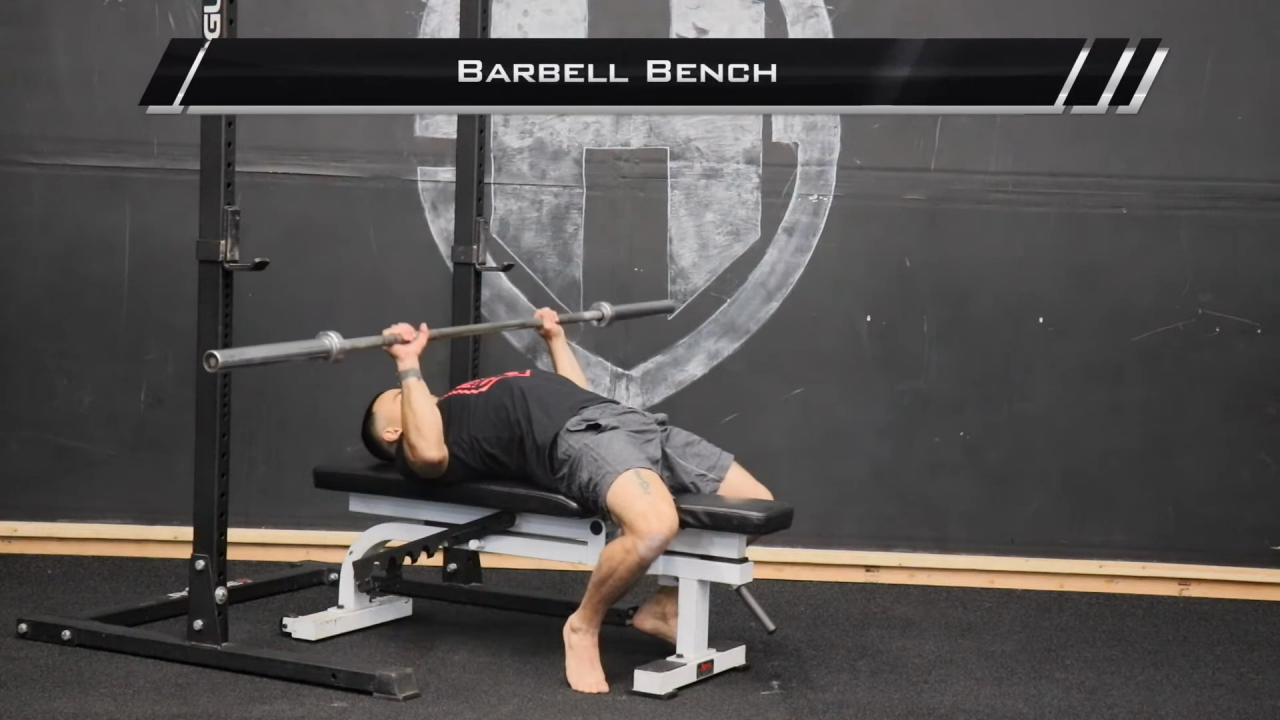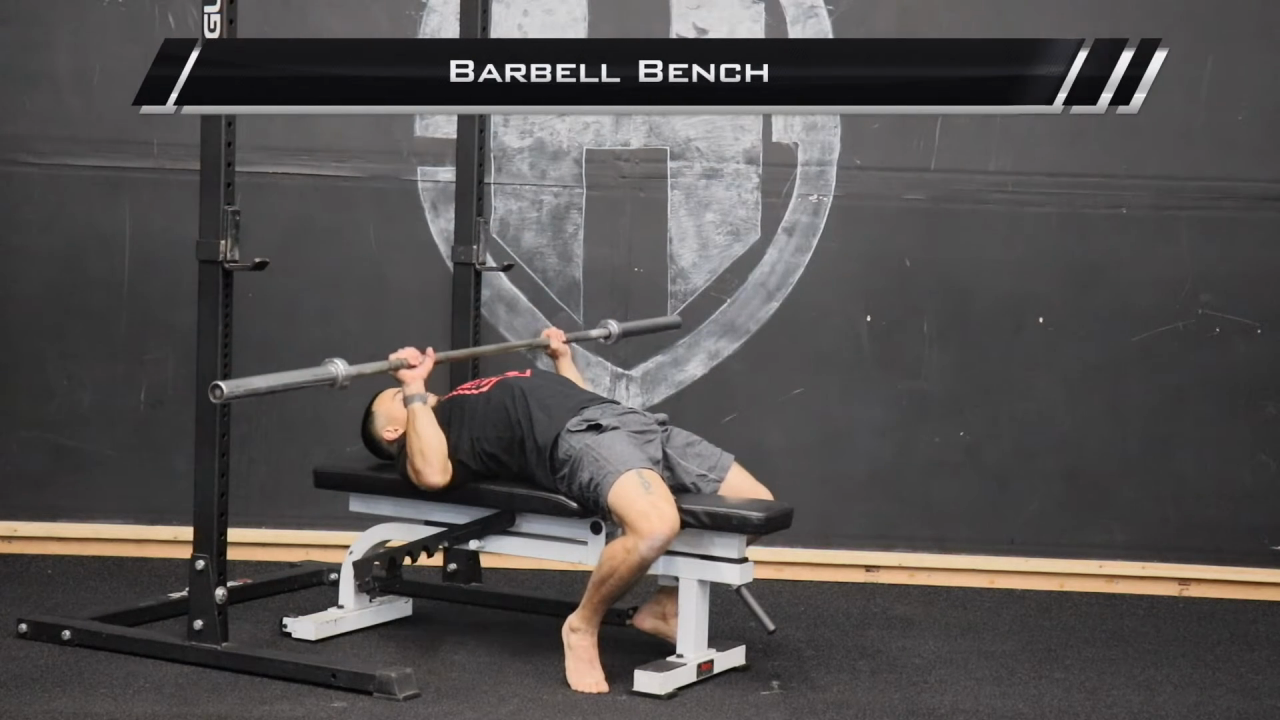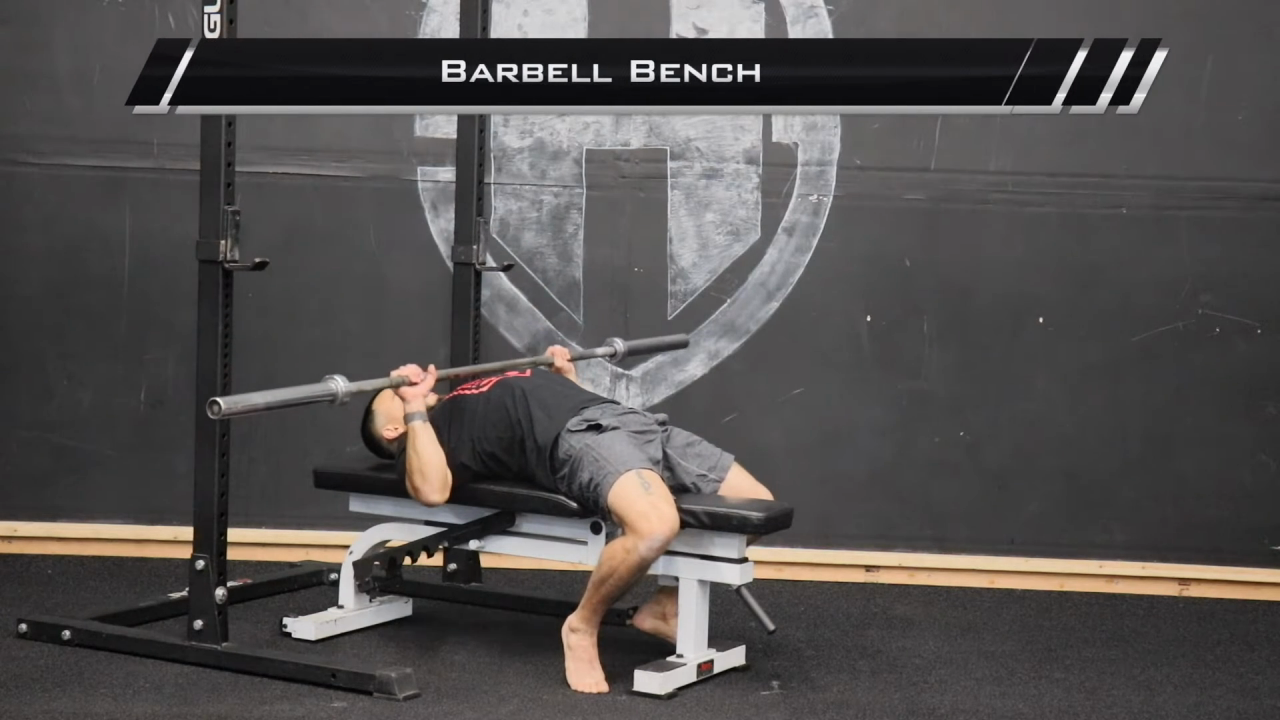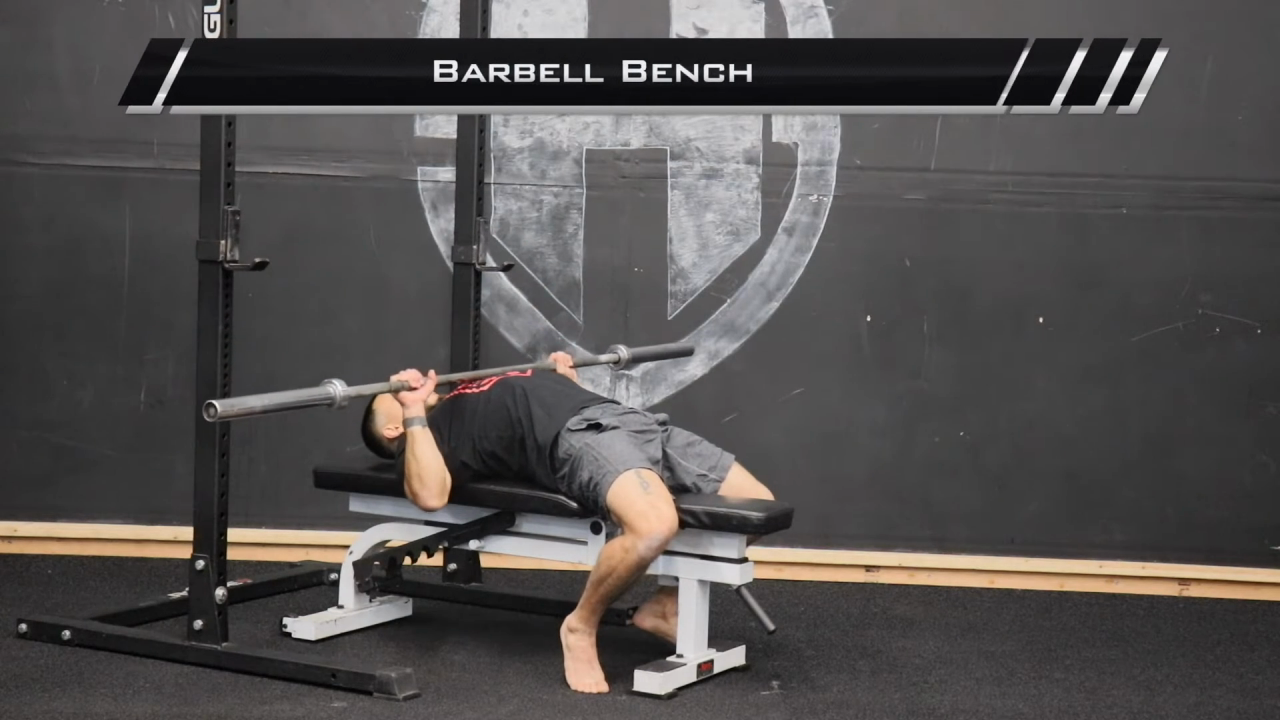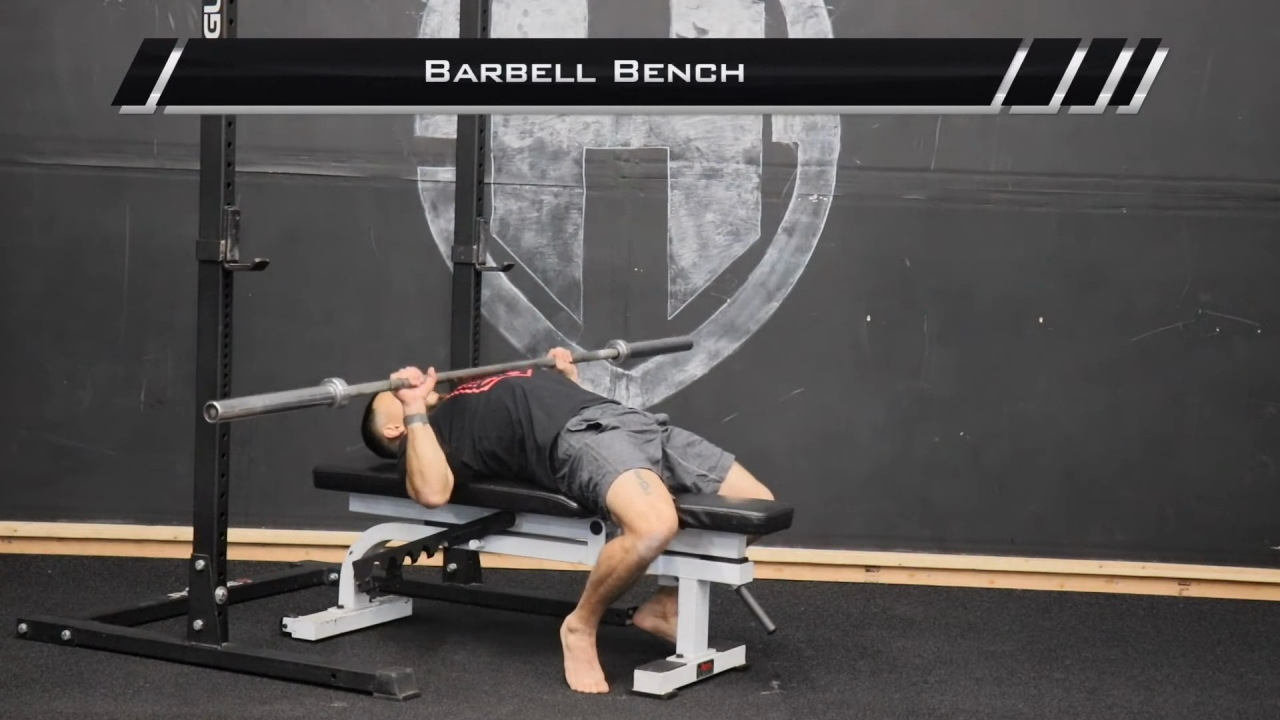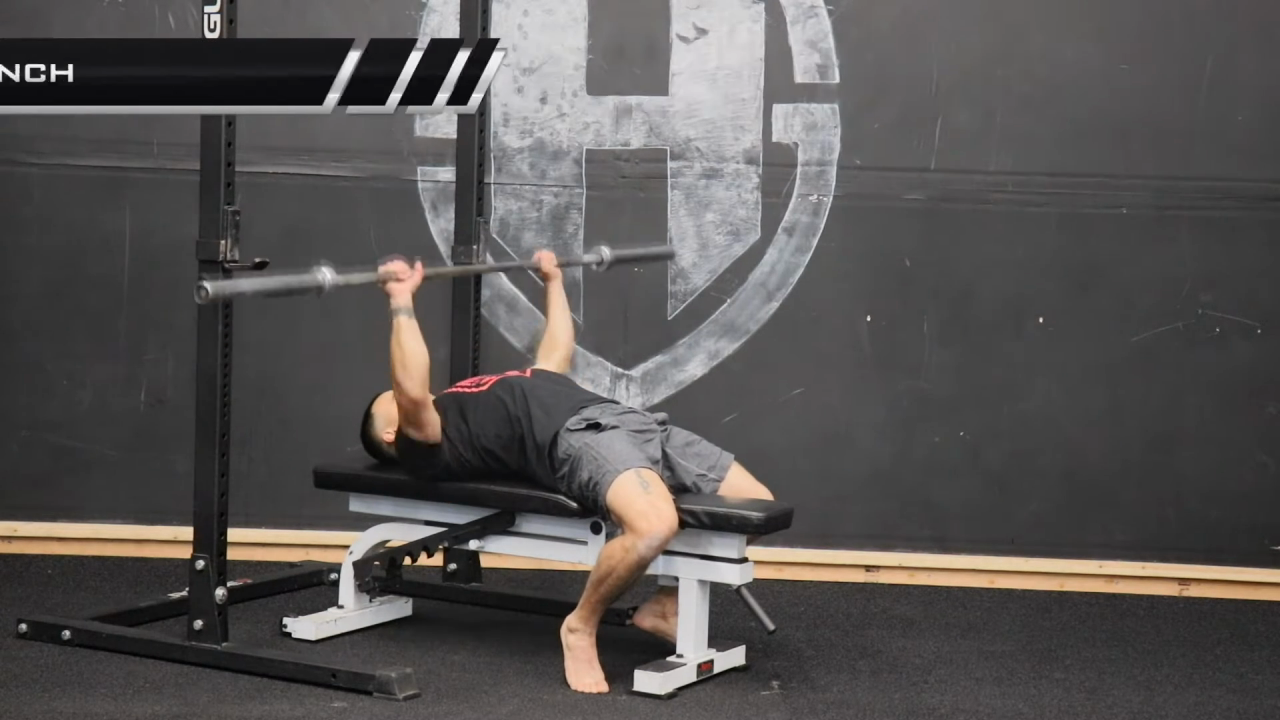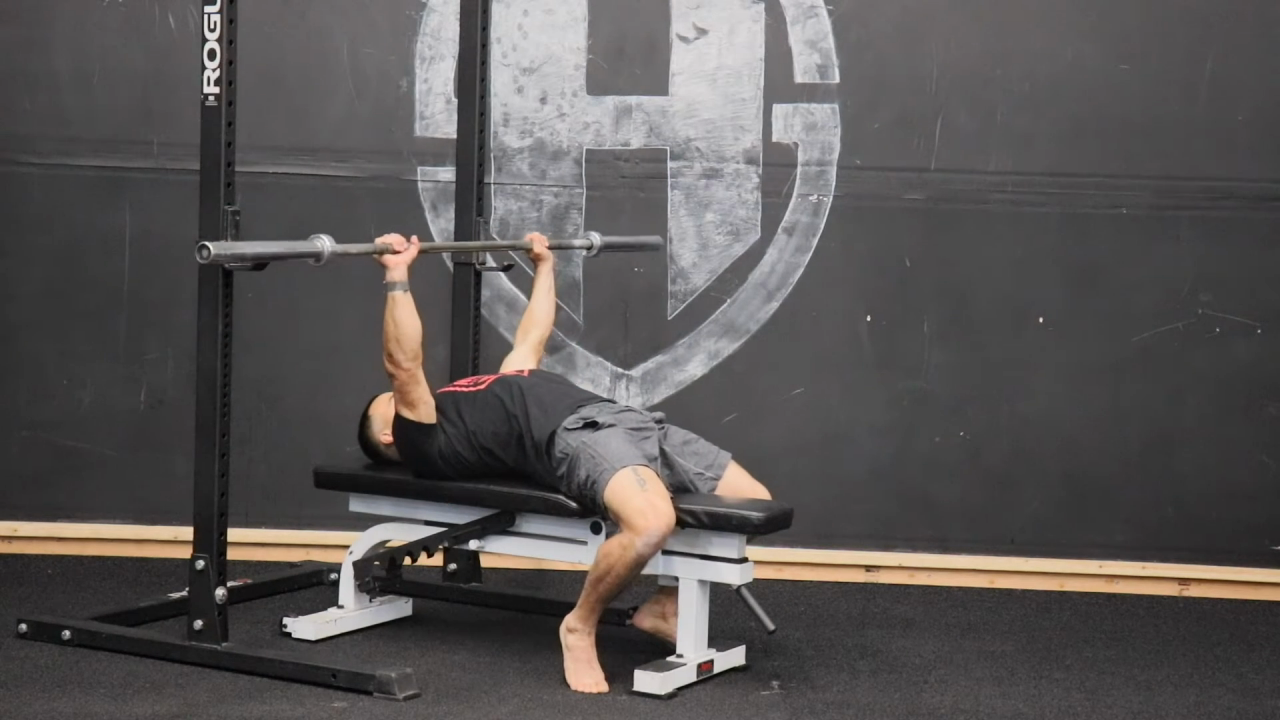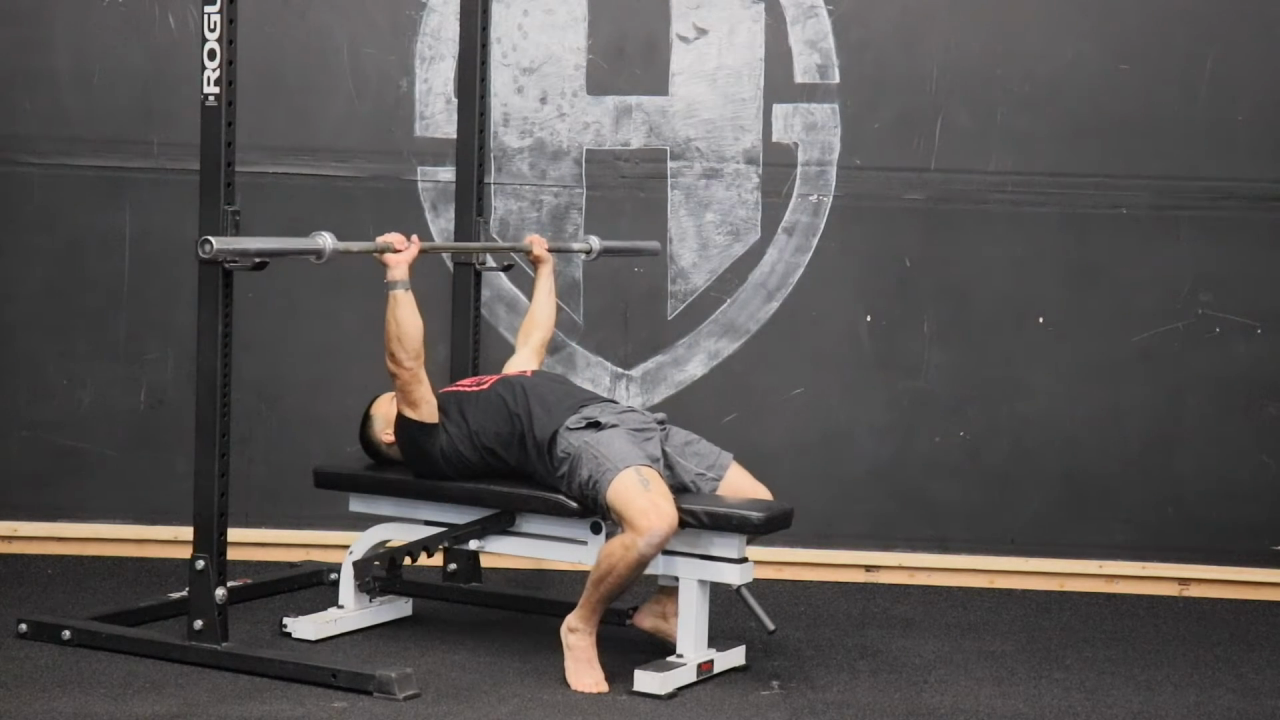
dt=0.3s
person 1, frame 1
left shoulder: (472, 406)
right shoulder: (418, 440)
left elbow: (575, 395)
right elbow: (430, 454)
left wrist: (556, 339)
right wrist: (407, 364)
right knee: (654, 526)
left ankle: (665, 606)
right ankle: (584, 626)
person 1, frame 2
left shoulder: (472, 406)
right shoulder: (422, 441)
right elbow: (433, 476)
left wrist: (563, 357)
right wrist: (412, 386)
right knee: (655, 526)
left ankle: (666, 606)
right ankle: (582, 626)
person 1, frame 3
left shoulder: (477, 403)
right shoulder: (428, 430)
right elbow: (432, 490)
left wrist: (565, 374)
right wrist: (414, 405)
right knee: (655, 527)
left ankle: (665, 606)
right ankle: (582, 627)
person 1, frame 4
left shoulder: (475, 403)
right shoulder: (427, 432)
right elbow: (430, 496)
left wrist: (568, 380)
right wrist: (413, 409)
right knee: (653, 527)
left ankle: (667, 604)
right ankle: (581, 626)
person 1, frame 5
left shoulder: (469, 403)
right shoulder: (431, 429)
right elbow: (432, 493)
left wrist: (568, 375)
right wrist: (416, 403)
right knee: (653, 526)
left ankle: (667, 605)
right ankle: (581, 626)
person 1, frame 6
left shoulder: (477, 404)
right shoulder: (427, 443)
left elbow: (557, 355)
right elbow: (412, 390)
left wrist: (554, 282)
right wrist: (401, 302)
right knee: (653, 528)
left ankle: (667, 605)
right ankle: (581, 626)
person 1, frame 7
left shoulder: (477, 404)
right shoulder: (425, 441)
left elbow: (532, 339)
right elbow: (403, 364)
left wrist: (544, 265)
right wrist: (396, 275)
right knee: (651, 524)
left ankle: (665, 605)
right ankle: (580, 626)
person 1, frame 8
left shoulder: (476, 406)
right shoulder: (428, 442)
left elbow: (533, 342)
right elbow: (405, 364)
left wrist: (544, 268)
right wrist: (397, 275)
right knee: (654, 524)
left ankle: (666, 604)
right ankle: (581, 626)
